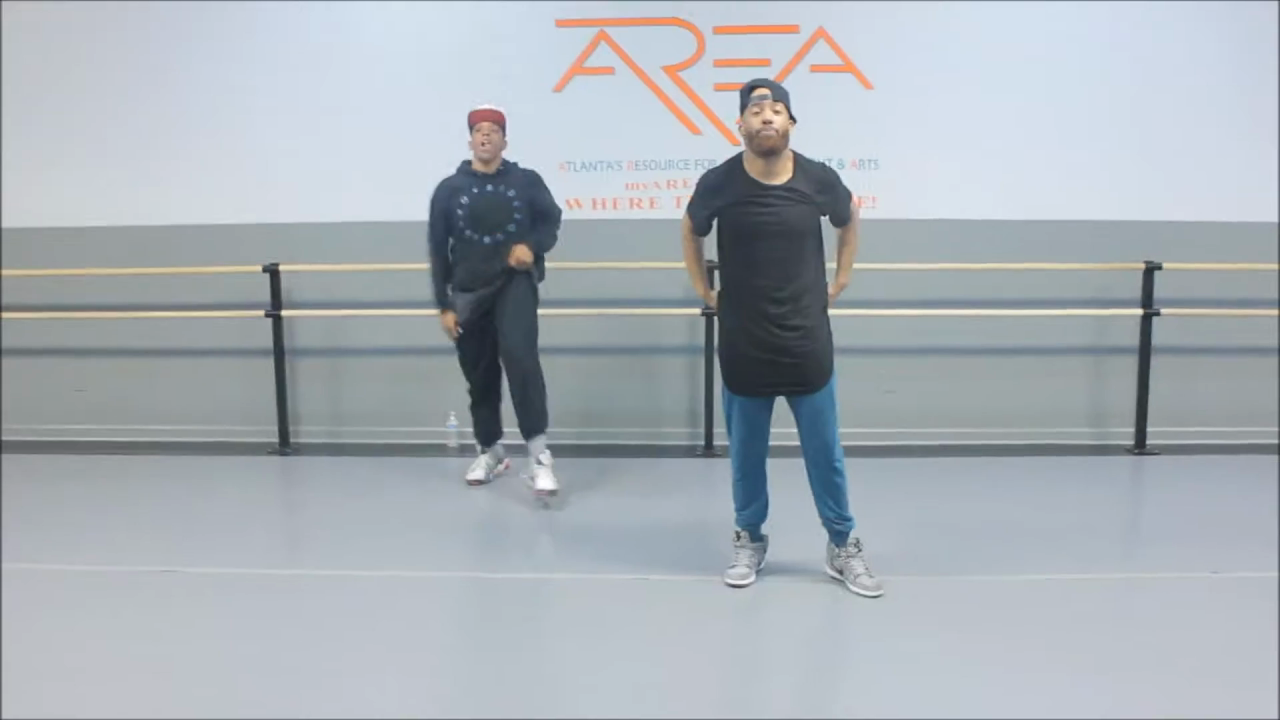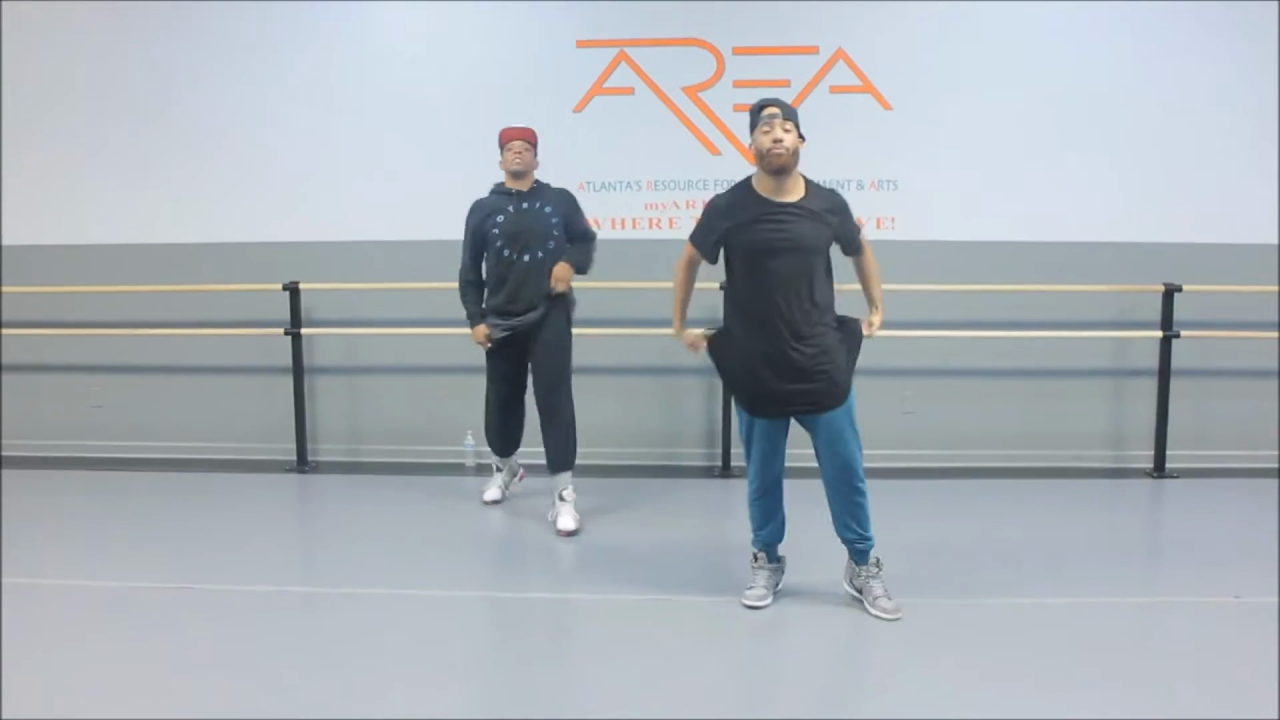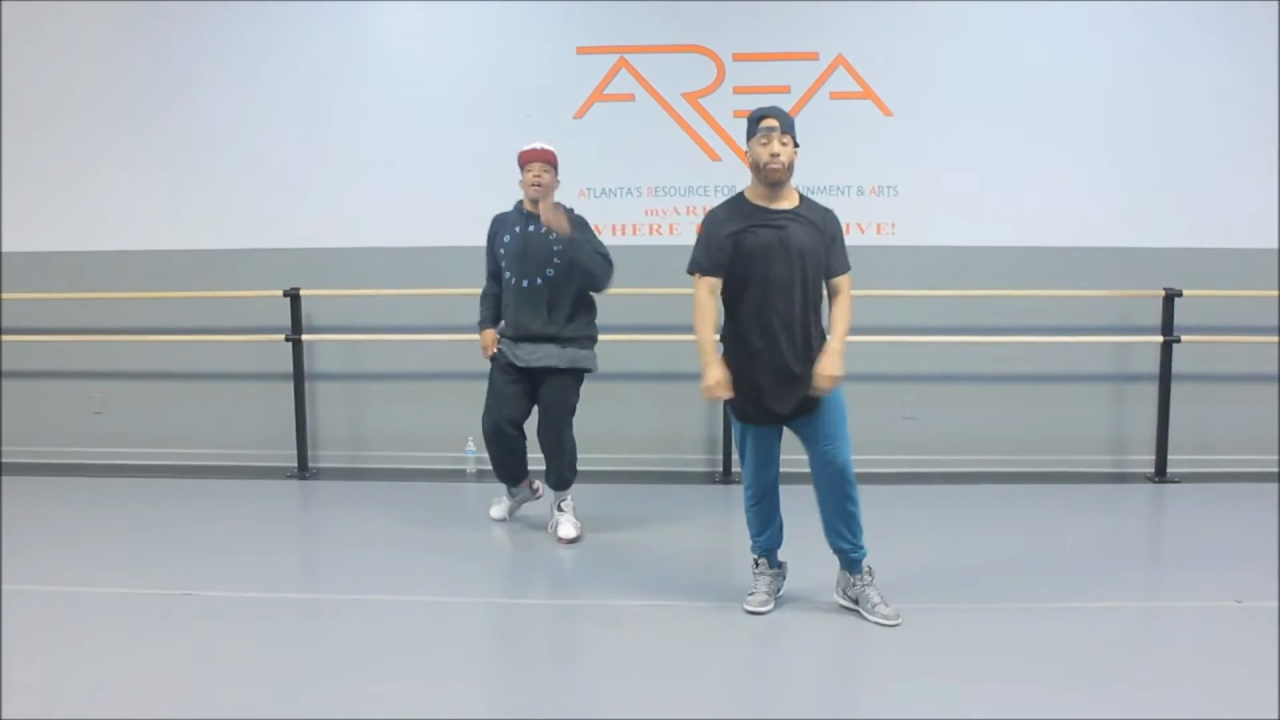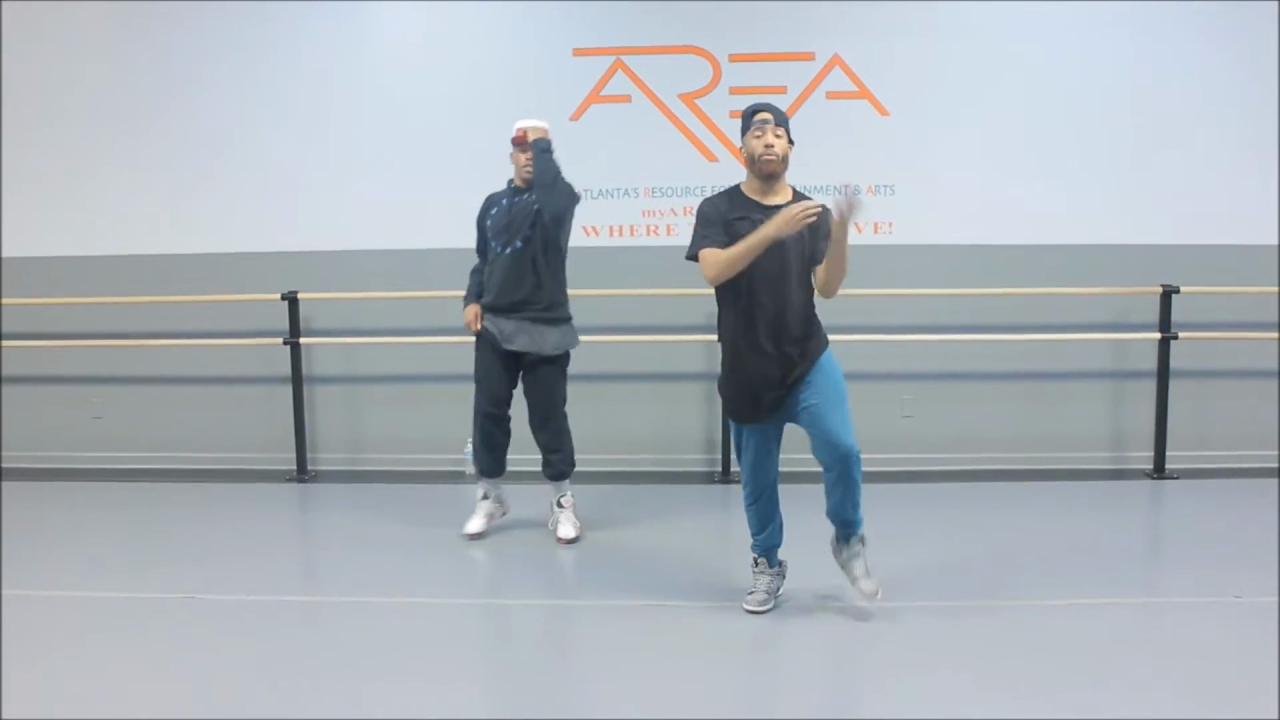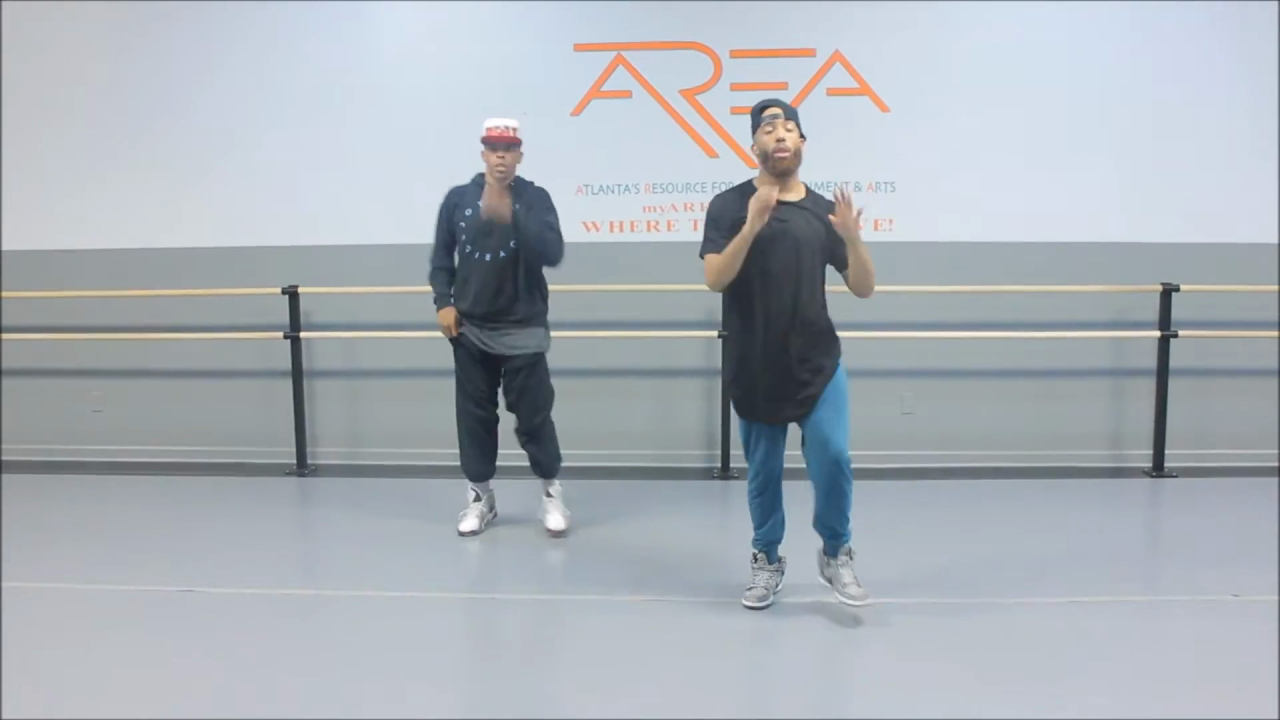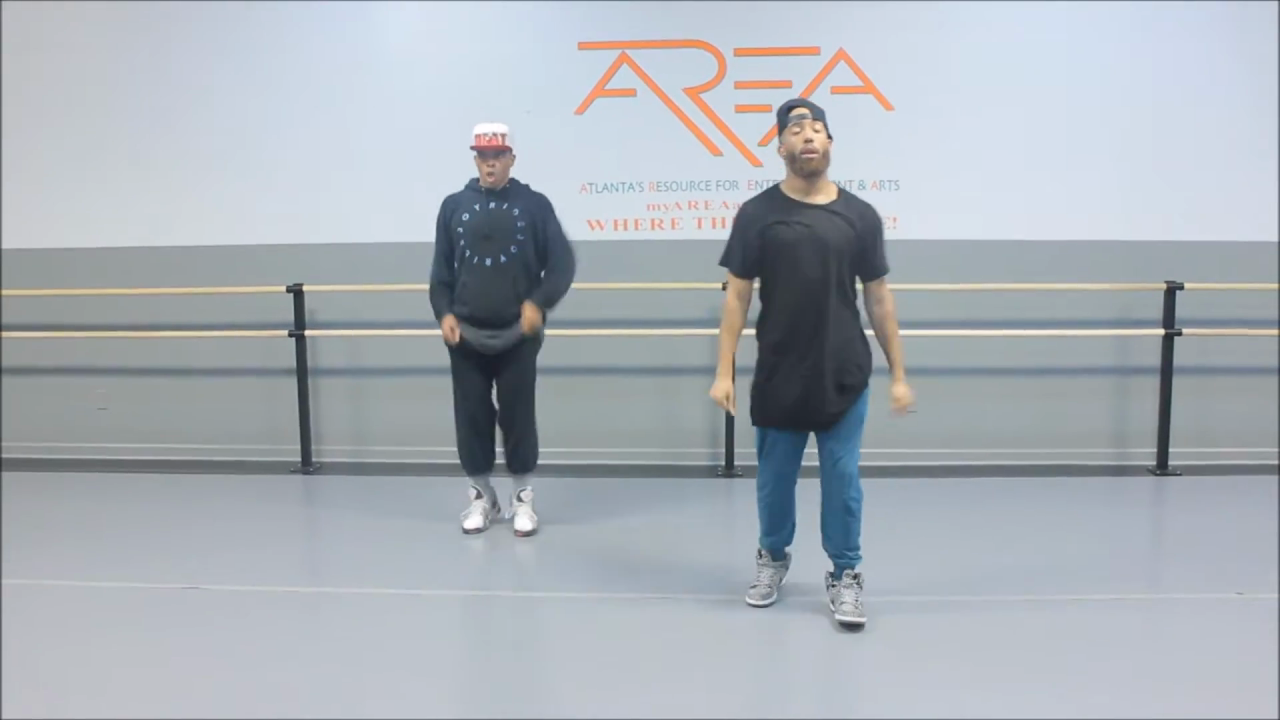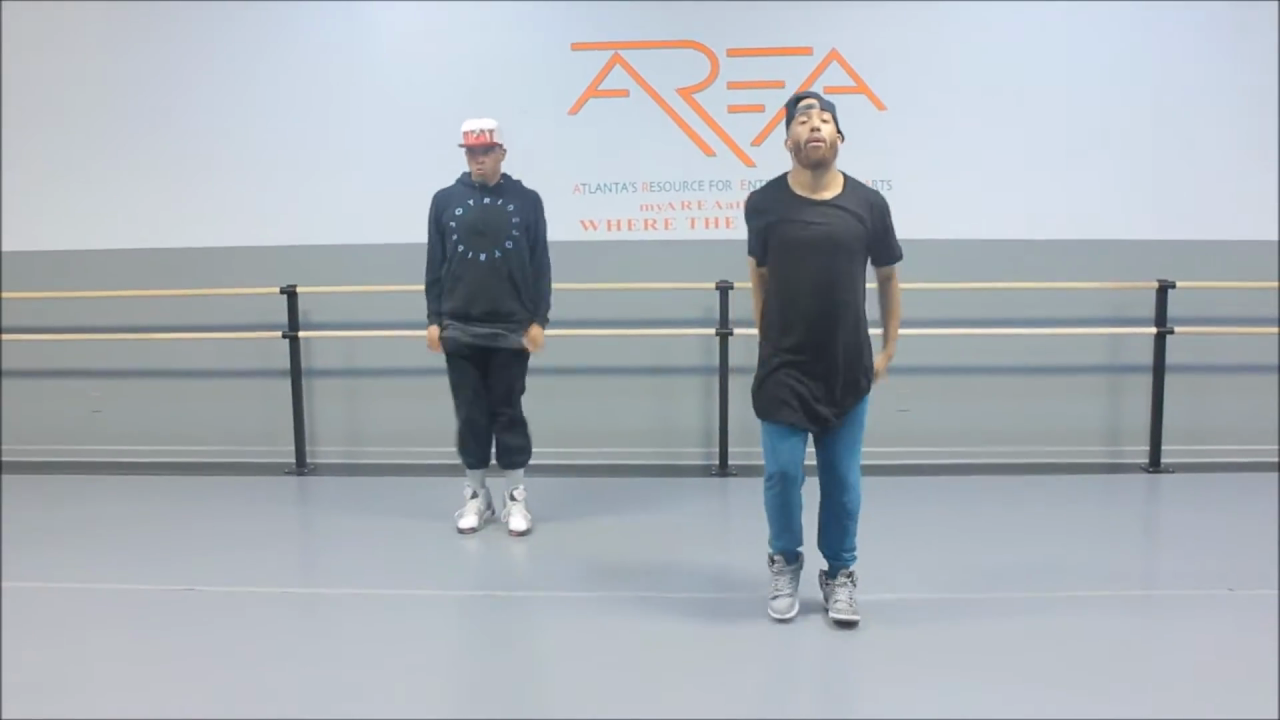
dt=0.3s
person 1, frame 1
left shoulder: (819, 179)
right shoulder: (718, 182)
left elbow: (849, 218)
right elbow: (691, 229)
left wrist: (842, 277)
right wrist: (702, 287)
left hip: (806, 341)
right hip: (744, 345)
left knee: (824, 449)
right knee: (747, 450)
left ankle: (843, 547)
right ankle: (749, 541)
person 1, frame 2
left shoulder: (828, 204)
right shoulder: (727, 207)
left elbow: (859, 248)
right elbow: (691, 259)
left wrist: (876, 307)
right wrist: (681, 326)
left hip: (822, 363)
right hip: (754, 367)
left knee: (845, 468)
right knee: (763, 472)
left ankle: (863, 566)
right ankle: (766, 562)
person 1, frame 3
left shoulder: (821, 219)
right shoulder: (723, 219)
left elbow: (841, 292)
right elbow: (704, 295)
left wrist: (834, 351)
right wrist: (710, 361)
left hip: (812, 371)
right hip: (749, 378)
left knee: (837, 470)
right knee: (759, 479)
left ankle: (855, 577)
right ankle: (767, 567)
person 1, frame 4
left shoulder: (811, 211)
right shoulder: (717, 209)
left elbow: (828, 287)
right elbow: (714, 271)
left wrist: (840, 232)
right wrist: (772, 230)
left hip: (808, 357)
right hip: (747, 368)
left knee: (841, 450)
right knee: (757, 476)
left ankle: (848, 539)
right ankle: (767, 565)
person 1, frame 5
left shoulder: (825, 210)
right shoulder: (729, 205)
left elbow: (862, 287)
right elbow: (715, 279)
left wrist: (852, 235)
right wrist: (751, 224)
left hip: (818, 361)
right hip: (755, 366)
left knee: (832, 458)
right knee: (763, 471)
left ankle: (836, 554)
right ankle: (766, 561)
person 1, frame 6
left shoulder: (861, 215)
right shoulder: (757, 213)
left elbow: (877, 294)
right elbow: (737, 294)
left wrist: (898, 373)
right wrist: (724, 372)
left hip: (845, 373)
right hip: (780, 375)
left knee: (843, 478)
right knee: (776, 476)
left ankle: (844, 576)
right ankle: (773, 558)
person 1, frame 7
left shoulder: (869, 204)
right shoulder: (764, 203)
left elbow: (888, 274)
left wrist: (889, 341)
left hip: (847, 371)
right hip: (783, 369)
left knee: (842, 479)
right knee: (782, 473)
left ankle: (839, 575)
right ankle: (785, 566)
person 2, frame 1
left shoulder: (527, 181)
right shoulder: (449, 189)
left elbow: (552, 221)
right elbow: (439, 251)
left wrist: (532, 246)
right wrist: (444, 305)
left hip: (514, 286)
right hip: (468, 295)
left knee: (521, 360)
right knee: (479, 376)
left ankle: (539, 456)
right ankle: (490, 453)
person 2, frame 2
left shoulder: (561, 201)
right shoulder: (483, 209)
left elbow: (586, 242)
right elbow: (470, 270)
left wrist: (571, 263)
right wrist: (476, 319)
left hip: (551, 316)
right hip: (503, 320)
left knee: (554, 399)
right knee: (503, 399)
left ankle: (564, 493)
right ankle: (505, 466)
person 2, frame 3
left shoulder: (573, 224)
right shoulder: (501, 225)
left elbow: (600, 278)
left wrist: (565, 234)
right wrist: (487, 326)
left hip: (565, 348)
right hip: (513, 347)
left knee: (555, 428)
right knee: (498, 424)
left ankle: (563, 504)
right ankle: (518, 487)
person 2, frame 4
left shoulder: (557, 196)
right shoulder: (492, 203)
left elbow: (554, 201)
left wrist: (544, 145)
right wrist: (472, 299)
left hip: (544, 325)
right hip: (494, 324)
left knee: (547, 416)
right knee: (489, 410)
left ankle: (562, 501)
right ankle: (489, 498)
person 2, frame 5
left shoulder: (535, 198)
right shoulder: (458, 199)
left elbow: (551, 252)
right elbow: (442, 258)
left wrist: (508, 215)
right wrist: (443, 302)
left hip: (523, 330)
right hip: (471, 330)
left knee: (533, 414)
right knee: (474, 415)
left ankle: (551, 493)
right ankle: (480, 497)
person 2, frame 6
left shoulder: (535, 205)
right shoulder: (454, 206)
left elbow: (562, 263)
right elbow: (442, 270)
left wrist: (539, 304)
right wrist: (444, 313)
left hip: (517, 332)
right hip: (468, 333)
left knee: (517, 416)
right knee: (471, 416)
left ankle: (522, 497)
right ankle: (481, 495)
person 2, frame 7
left shoulder: (526, 200)
right shoulder: (445, 200)
left elbow: (539, 265)
right elbow: (436, 264)
left wrist: (539, 319)
right wrist: (433, 319)
left hip: (512, 328)
right hip: (459, 327)
left knee: (507, 411)
right knee: (470, 414)
left ankle: (515, 498)
right ankle: (477, 496)
